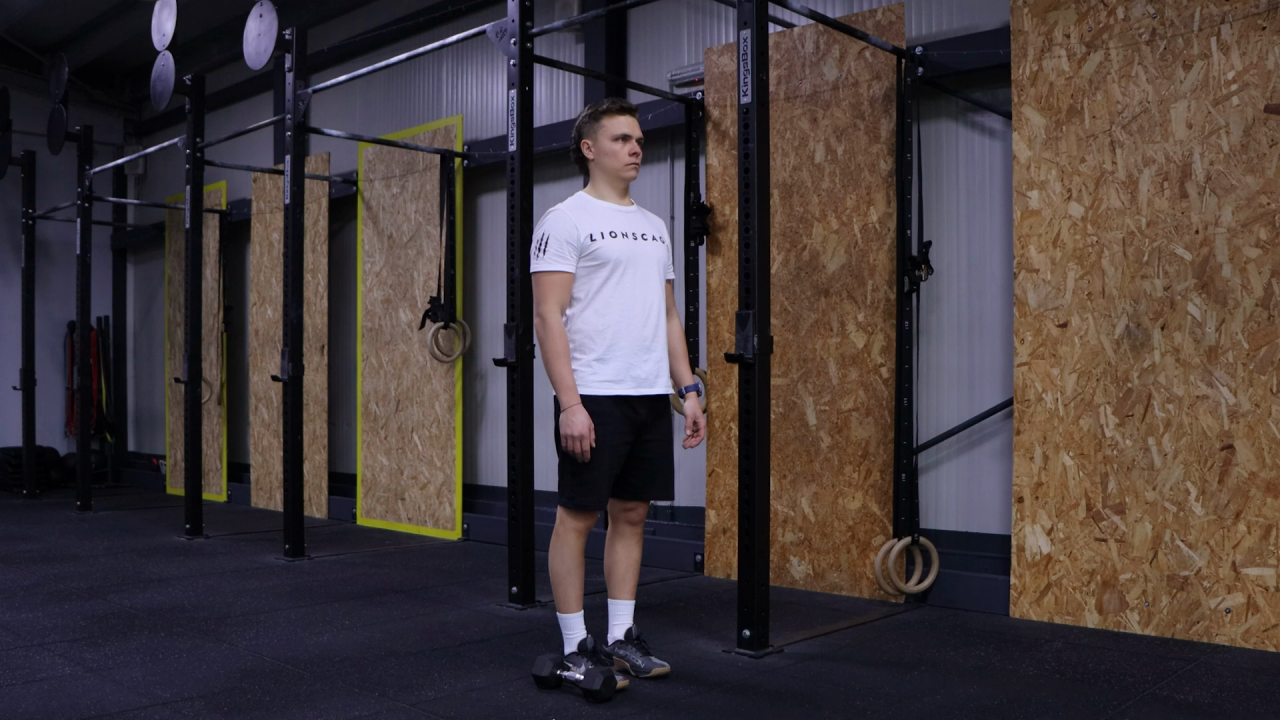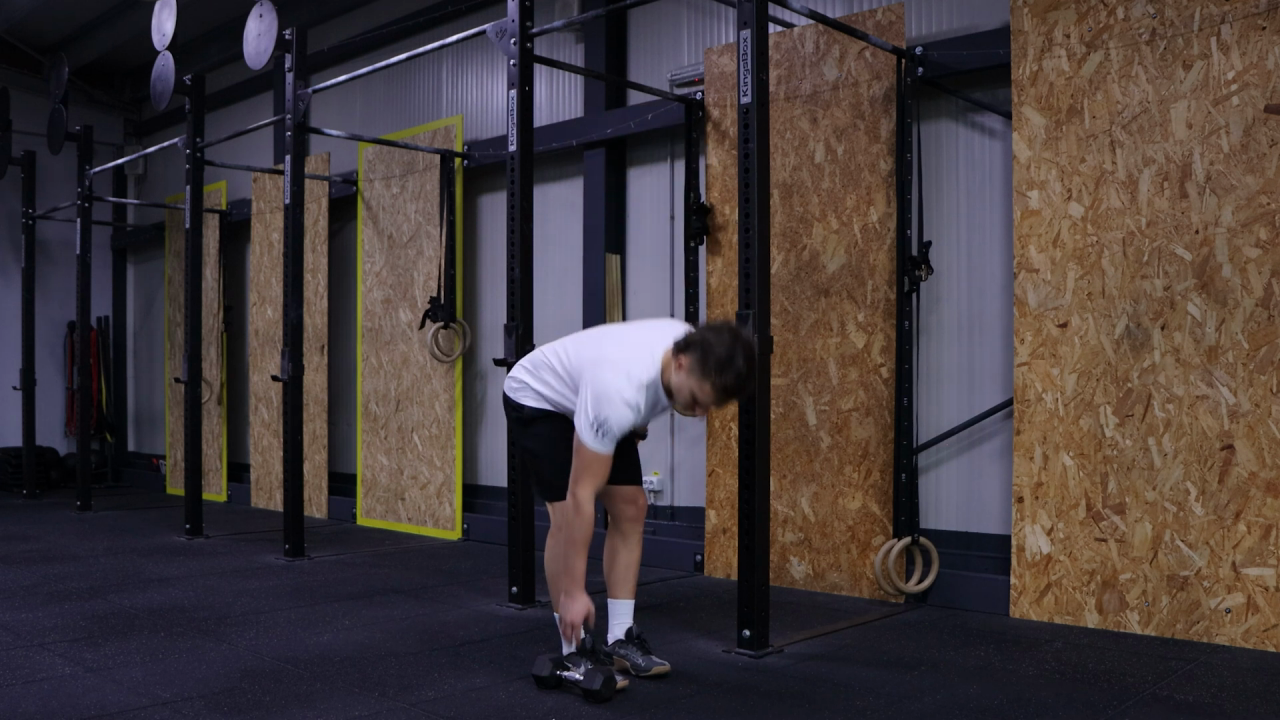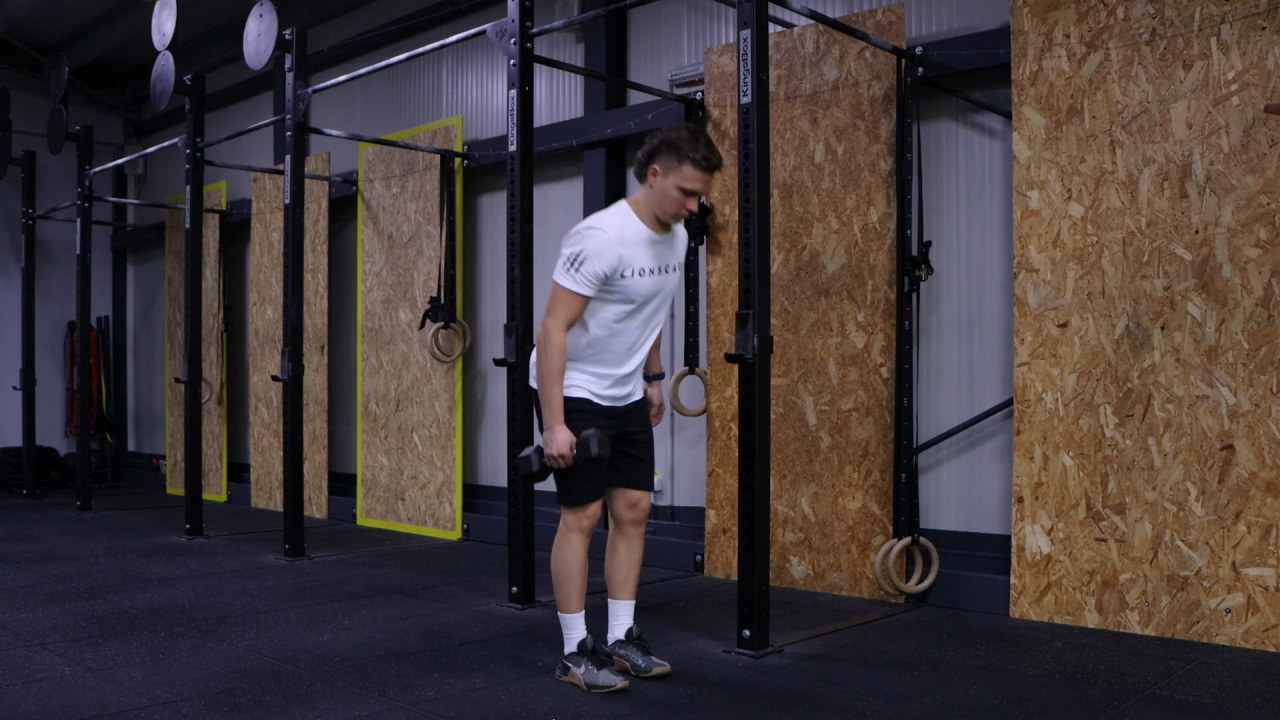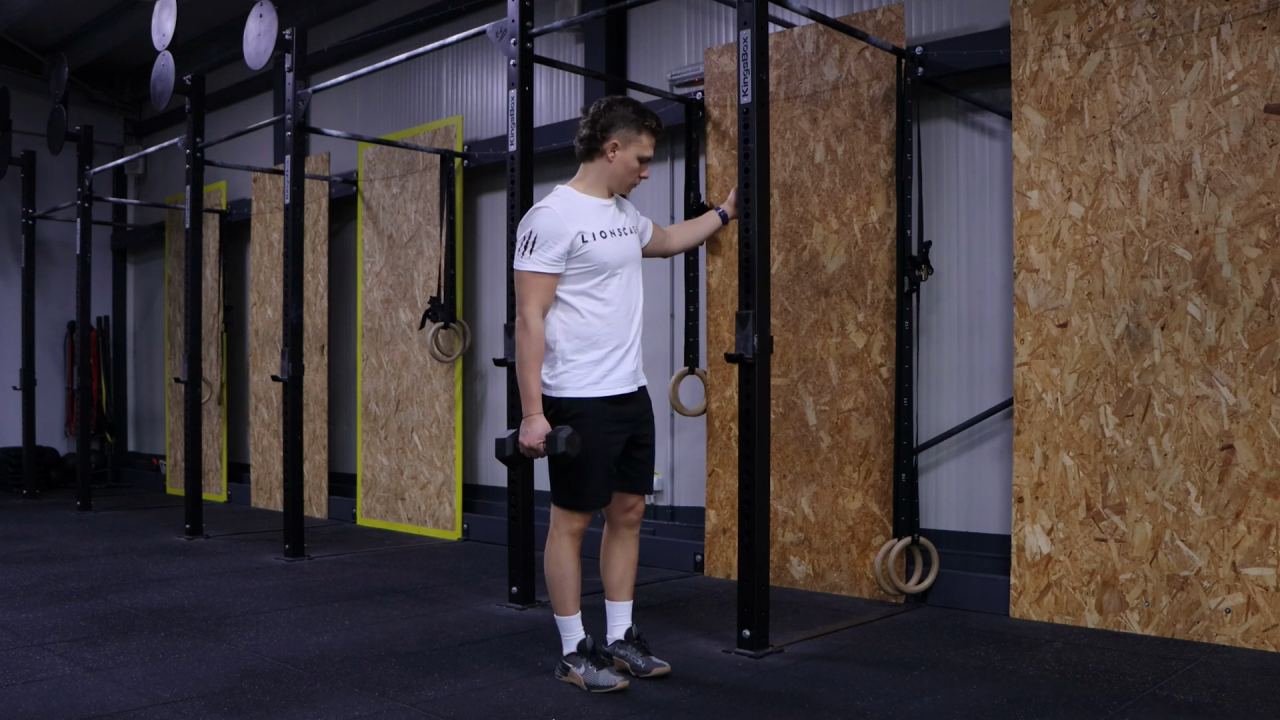
dt=1s
person 1, frame 1
left shoulder: (654, 227)
right shoulder: (566, 220)
left elbow: (667, 316)
right elbow: (548, 317)
left wrist: (688, 389)
right wrist: (570, 403)
left hip: (649, 397)
right hip: (594, 398)
left knee: (631, 516)
right knee: (578, 517)
left ankle: (620, 638)
right ankle: (575, 646)
person 1, frame 2
left shoulder: (689, 350)
right shoulder: (618, 392)
right elbow: (581, 497)
left wrist: (639, 431)
right wrist: (574, 593)
right hip: (537, 400)
left knee: (631, 506)
right knee: (565, 512)
left ankle: (620, 638)
right ankle: (573, 649)
person 1, frame 3
left shoulder: (675, 239)
right shoulder: (602, 236)
right elbow: (553, 328)
left wrist: (653, 378)
right wrist: (554, 424)
left hip: (624, 398)
right hip: (573, 393)
left knee: (633, 510)
right knee: (582, 515)
left ankle: (621, 637)
right ankle: (575, 650)
person 1, frame 4
left shoulder: (621, 213)
right shoulder: (553, 216)
left elbow: (666, 240)
right elbow: (530, 319)
left wrist: (726, 211)
right wrist: (532, 412)
left hip: (631, 393)
right hip: (580, 400)
left knee: (628, 514)
right knee: (571, 521)
left ankle: (620, 638)
right ankle: (574, 650)
